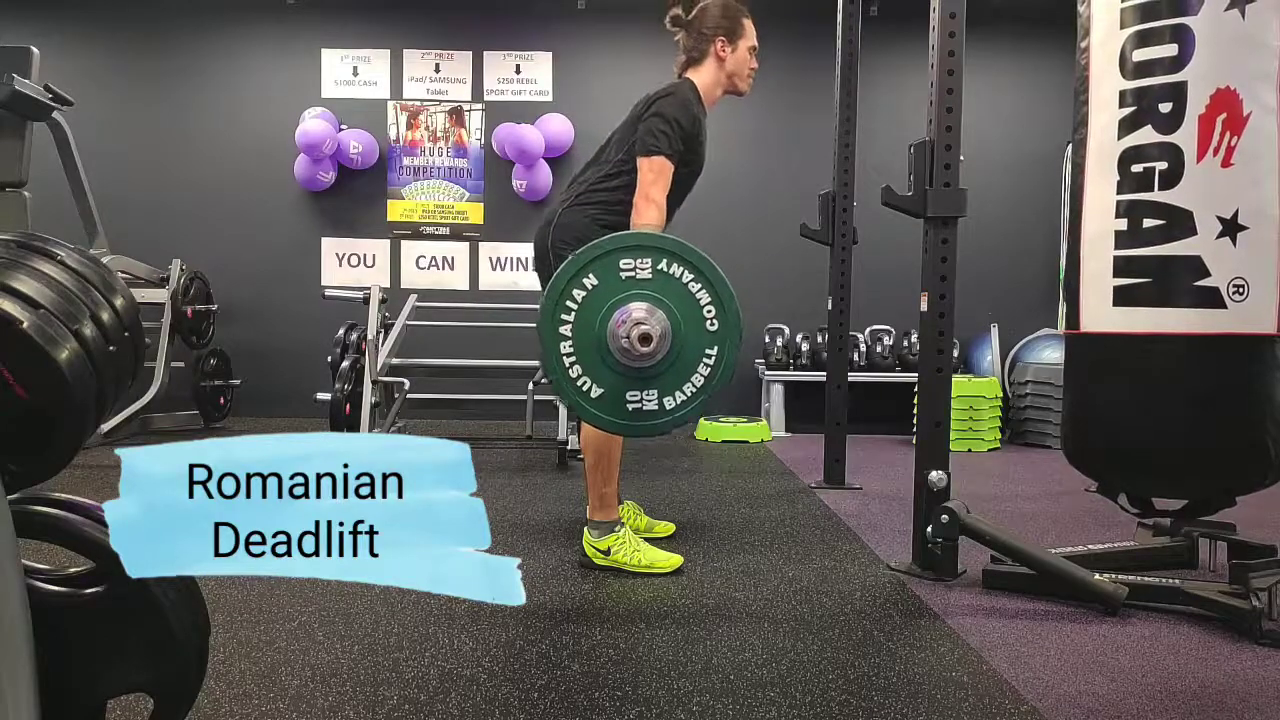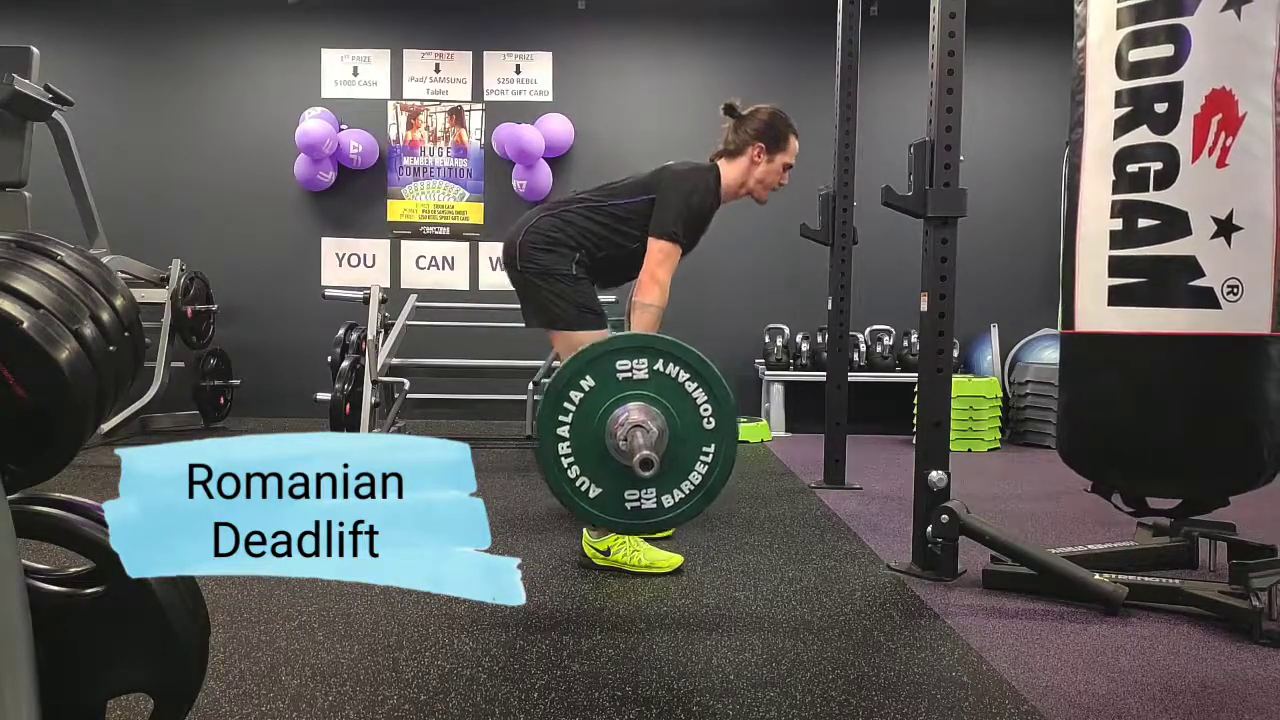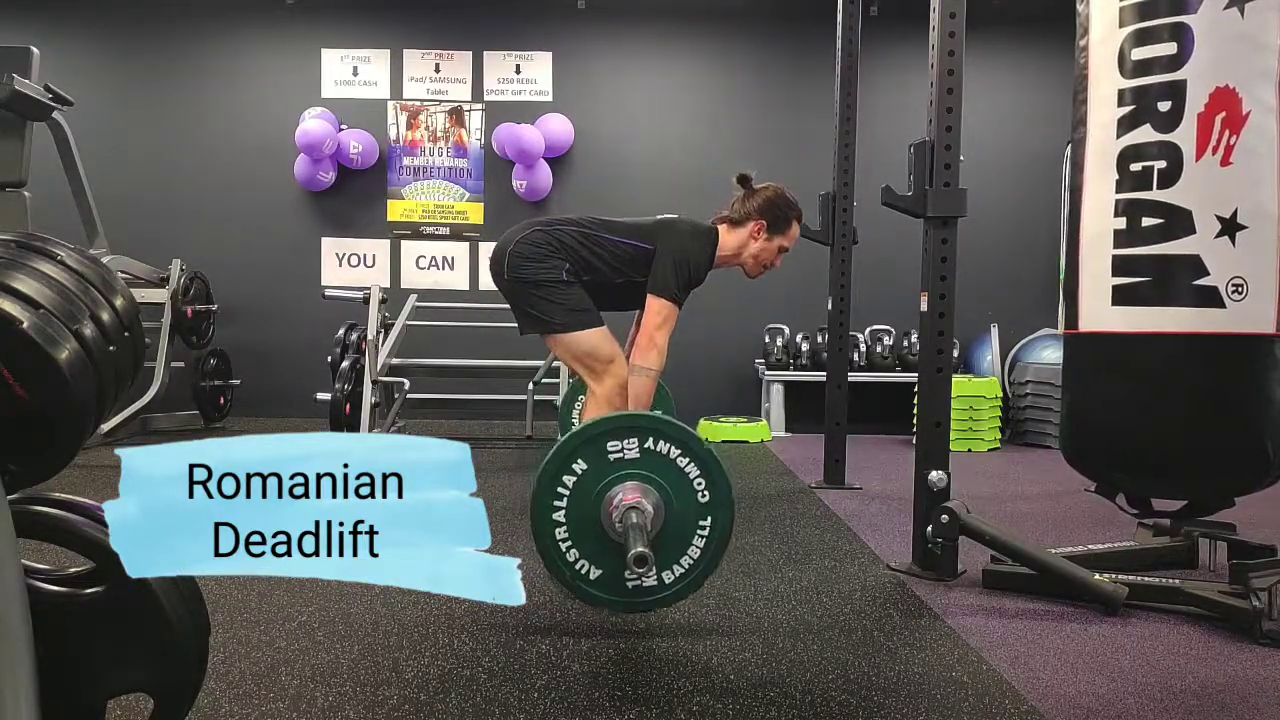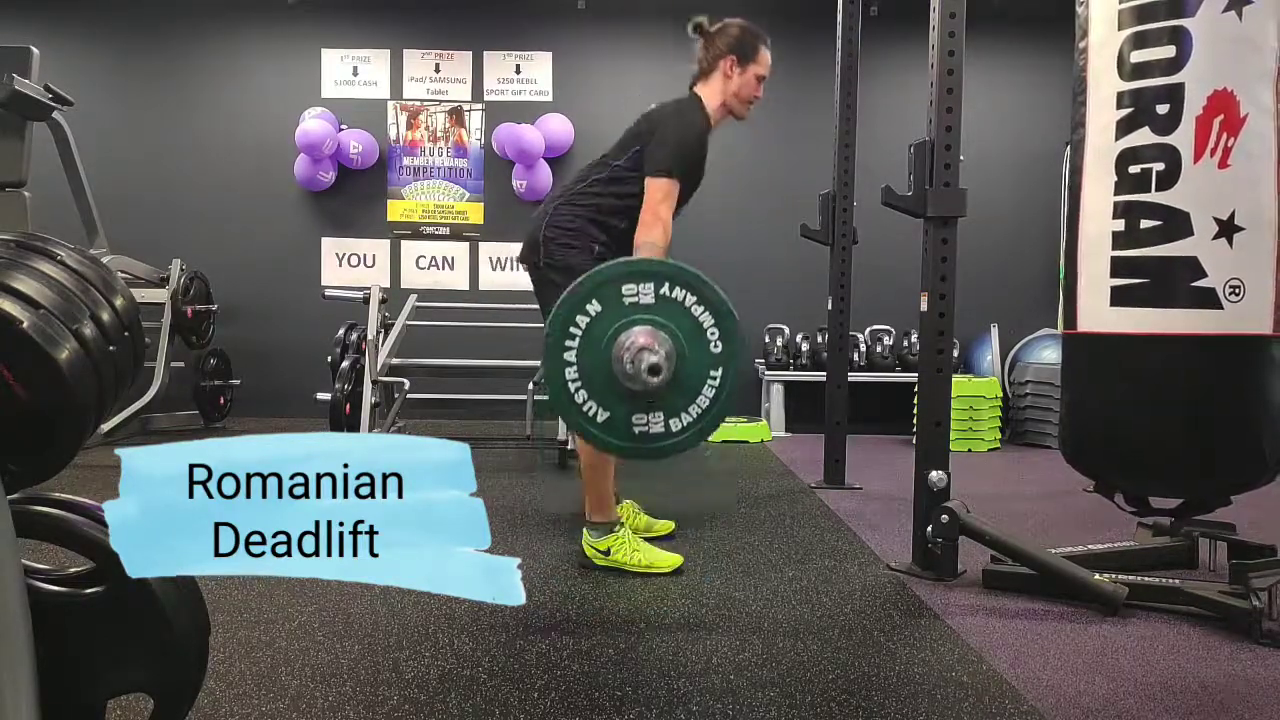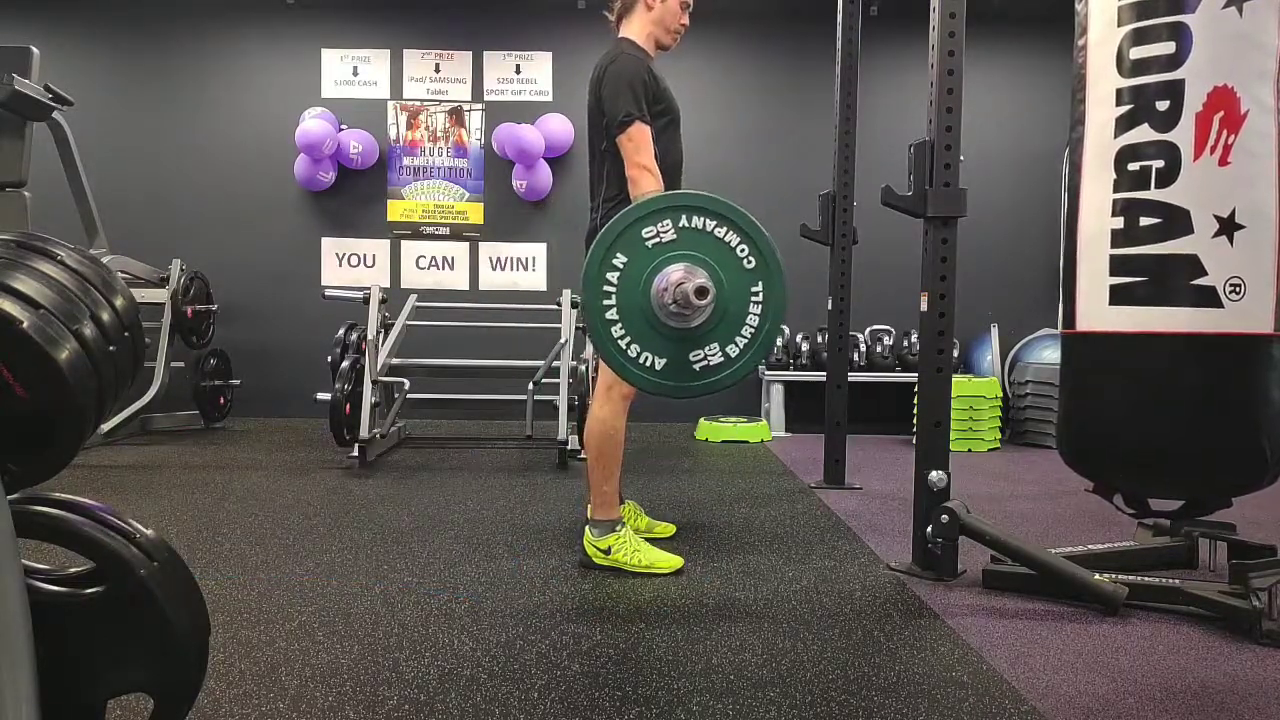
dt=1s
person 1, frame 1
left shoulder: (686, 109)
right shoulder: (678, 106)
left elbow: (650, 202)
right elbow: (648, 201)
left hip: (581, 245)
right hip: (579, 245)
left ankle: (609, 509)
right ankle: (603, 535)
person 1, frame 2
left shoulder: (696, 187)
right shoulder: (694, 188)
left elbow: (645, 276)
right elbow: (654, 280)
left hip: (542, 250)
right hip: (546, 252)
right ankle: (605, 538)
person 1, frame 3
left shoulder: (690, 244)
right shoulder: (688, 247)
left elbow: (643, 334)
right elbow: (652, 342)
left hip: (527, 256)
right hip: (533, 259)
left knee: (609, 377)
right knee: (612, 379)
person 1, frame 4
left shoulder: (684, 120)
right shoulder: (684, 122)
left elbow: (647, 218)
right elbow: (653, 223)
left hip: (571, 244)
right hip: (568, 246)
left ankle: (609, 506)
right ankle: (603, 534)
person 1, frame 5
left shoulder: (631, 68)
right shoulder: (627, 66)
right elbow: (641, 169)
left knee: (618, 384)
right knee: (617, 385)
left ankle: (610, 508)
right ankle: (604, 534)
